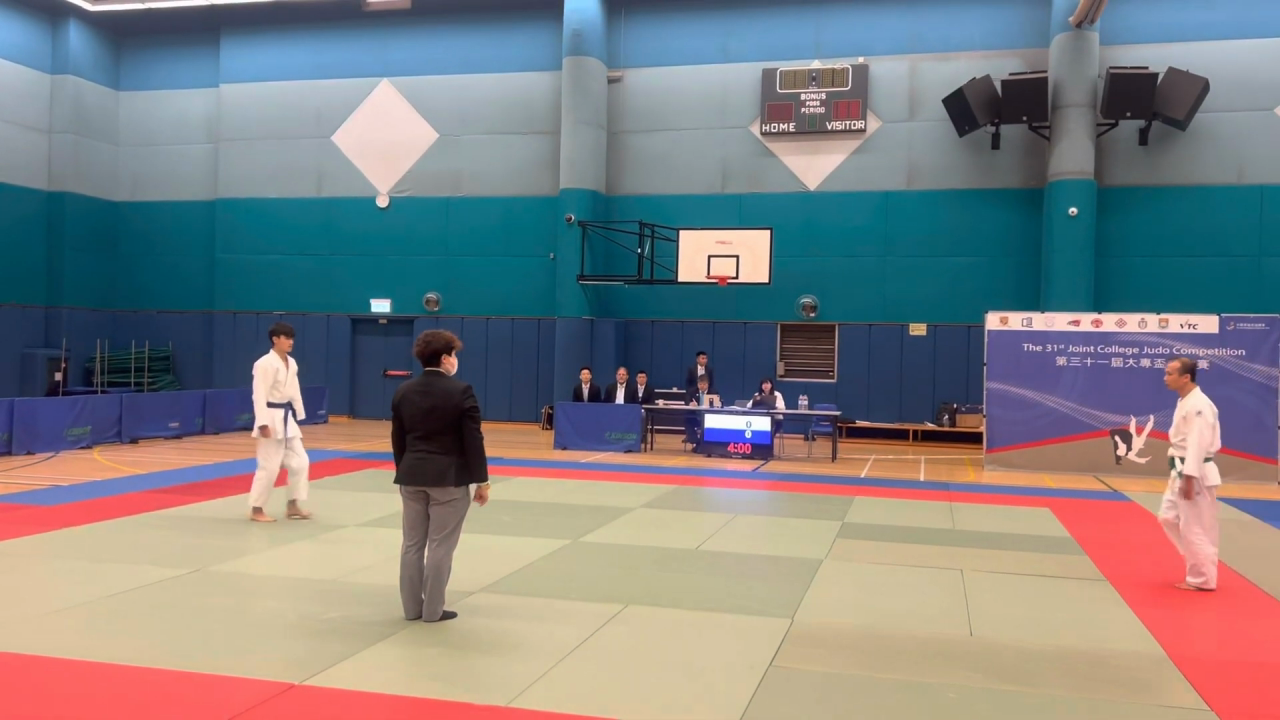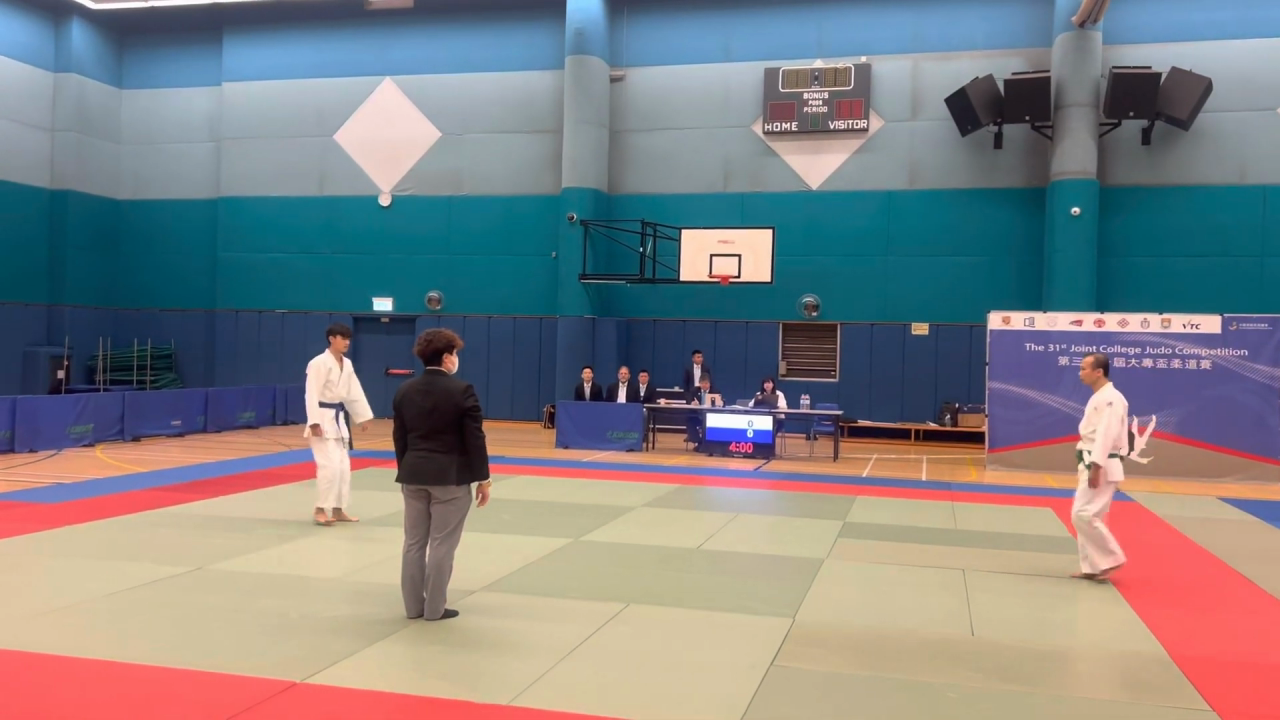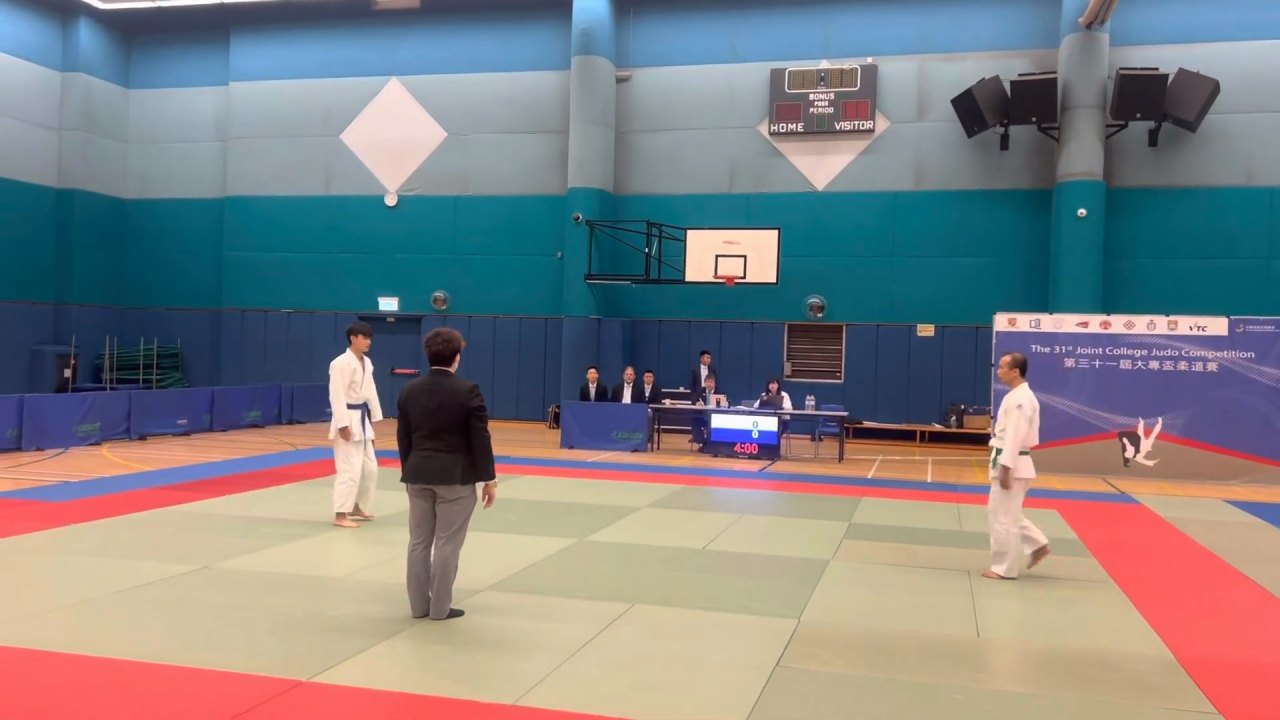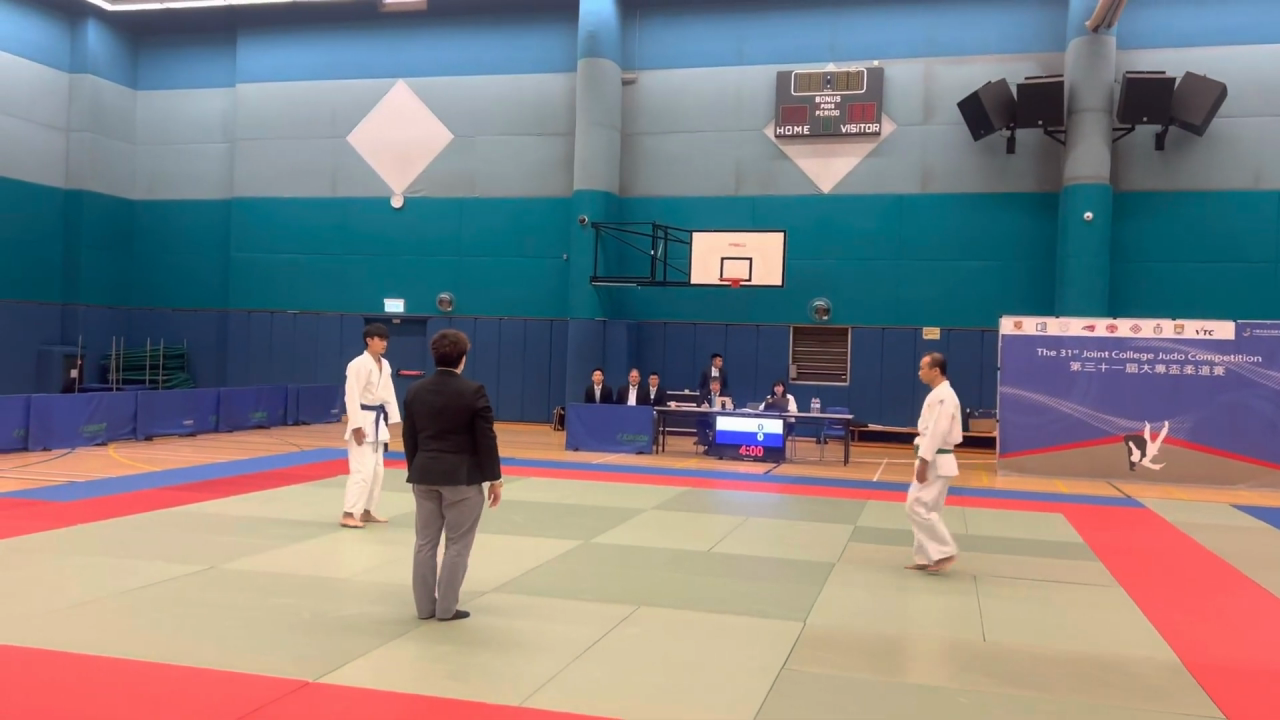
dt=0.5s
person 1, frame 1
left shoulder: (403, 391)
right shoulder: (461, 391)
left elbow: (398, 439)
right elbow: (473, 440)
right wrist: (481, 481)
left hip: (412, 476)
right hip: (449, 478)
left knee: (412, 543)
right knee: (440, 545)
left ankle: (412, 607)
right ankle: (433, 609)
person 1, frame 2
left shoulder: (404, 391)
right shoulder: (462, 390)
left elbow: (399, 438)
right elbow: (474, 439)
right wrist: (483, 479)
left hip: (414, 475)
right hip: (450, 477)
left knee: (414, 542)
right knee: (442, 544)
left ankle: (413, 606)
right ankle: (435, 608)
person 1, frame 3
left shoulder: (409, 390)
right shoulder: (468, 390)
left elbow: (403, 438)
right elbow: (480, 439)
left wrist: (408, 472)
right wrist: (488, 479)
left hip: (419, 475)
right hip: (456, 477)
left knee: (419, 541)
right knee: (447, 543)
left ankle: (419, 605)
right ankle: (440, 607)
person 1, frame 4
left shoulder: (416, 390)
right shoulder: (474, 391)
left elbow: (409, 436)
right elbow: (486, 439)
right wrist: (495, 479)
left hip: (425, 475)
right hip: (462, 477)
left knee: (426, 541)
right knee: (458, 544)
left ankle: (425, 605)
right ankle: (446, 607)
person 2, frame 1
left shoulder: (1198, 405)
right shoulder: (1185, 401)
left elbow: (1198, 444)
left wrist: (1190, 478)
left hip: (1197, 473)
right hip: (1185, 471)
left knee: (1195, 528)
right knee: (1170, 518)
left ankle: (1201, 578)
right ankle: (1205, 563)
person 2, frame 2
left shoulder: (1110, 398)
right shoulder: (1099, 398)
left elbow: (1106, 435)
left wrist: (1097, 468)
left hip: (1099, 467)
right hip: (1091, 465)
left knee: (1084, 515)
right knee: (1083, 515)
left ankle: (1111, 559)
right ankle: (1094, 567)
person 2, frame 3
left shoulder: (1020, 398)
right shoulder: (1018, 395)
left elbow: (1014, 436)
left wrist: (1005, 467)
left hip: (1011, 464)
right hip: (1012, 463)
left knee: (1003, 516)
right knee: (1008, 514)
left ankle: (1004, 568)
right ankle: (1037, 546)
person 2, frame 4
left shoulder: (941, 396)
right shoulder: (943, 393)
left elbow: (934, 432)
left wrist: (923, 460)
left hip: (936, 462)
right hip: (938, 460)
left knee: (918, 507)
right knee: (925, 508)
left ankle: (943, 552)
right ankle: (927, 558)
person 3, frame 1
left shoulder: (291, 363)
right shoulder: (265, 364)
right elbow: (259, 395)
left wrist: (297, 416)
right wrist: (263, 423)
left hip: (287, 418)
right hip: (271, 418)
left knee: (300, 462)
right knee: (269, 466)
left ankle: (293, 505)
right ankle: (257, 509)
person 3, frame 2
left shoulder: (347, 364)
right shoulder: (319, 363)
left elbow: (354, 393)
right elbow: (311, 394)
left wrist: (363, 416)
right wrist: (314, 422)
left hip: (338, 419)
right hip: (322, 418)
left knee: (342, 466)
right knee: (330, 465)
left ankle: (338, 510)
right ankle: (320, 510)
person 3, frame 3
left shoulder: (366, 363)
right shoulder: (342, 363)
right elbow: (337, 396)
left wrist: (374, 418)
right wrist: (343, 425)
left hip: (362, 420)
right hip: (348, 420)
left knee: (370, 467)
right knee: (349, 470)
left ankle: (356, 506)
right ankle: (340, 515)
person 3, frame 4
left shoulder: (385, 365)
right shoulder: (358, 365)
right elbow: (352, 397)
left wrist: (390, 421)
right wrist: (356, 426)
left hip: (378, 422)
right hip: (363, 422)
left knee: (376, 471)
right knee: (362, 470)
left ankle: (366, 512)
right ankle: (348, 514)
